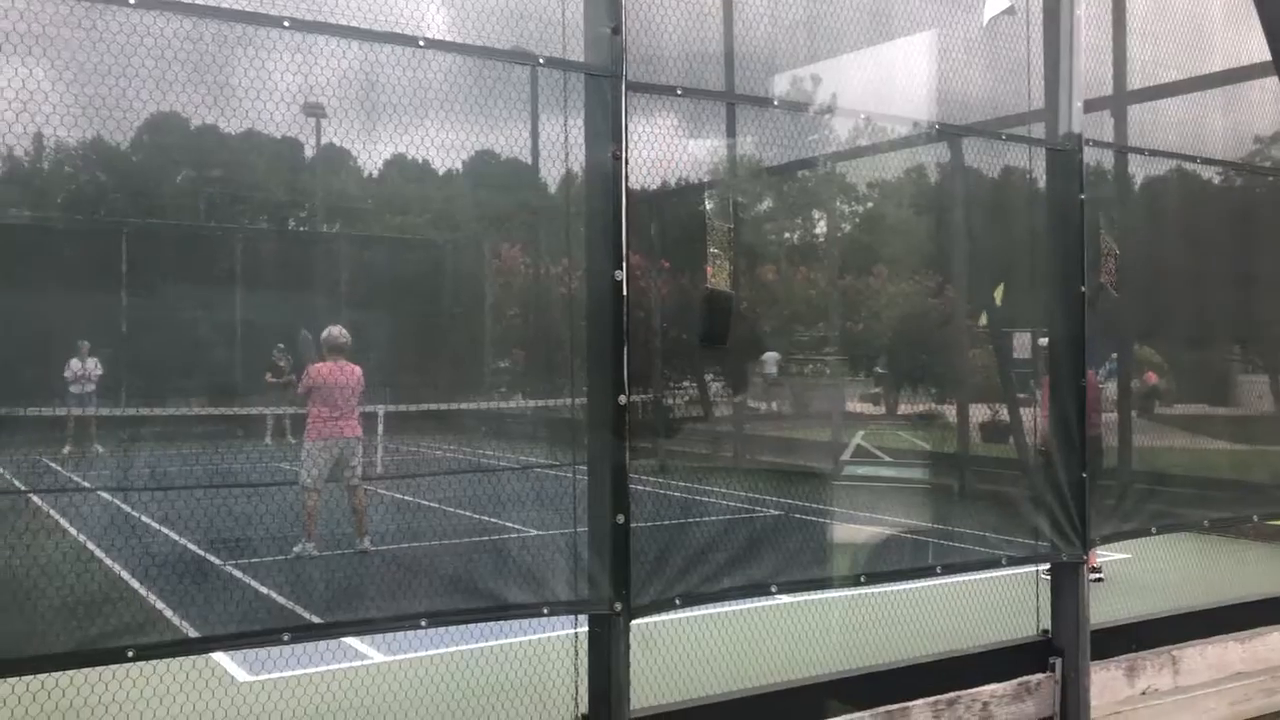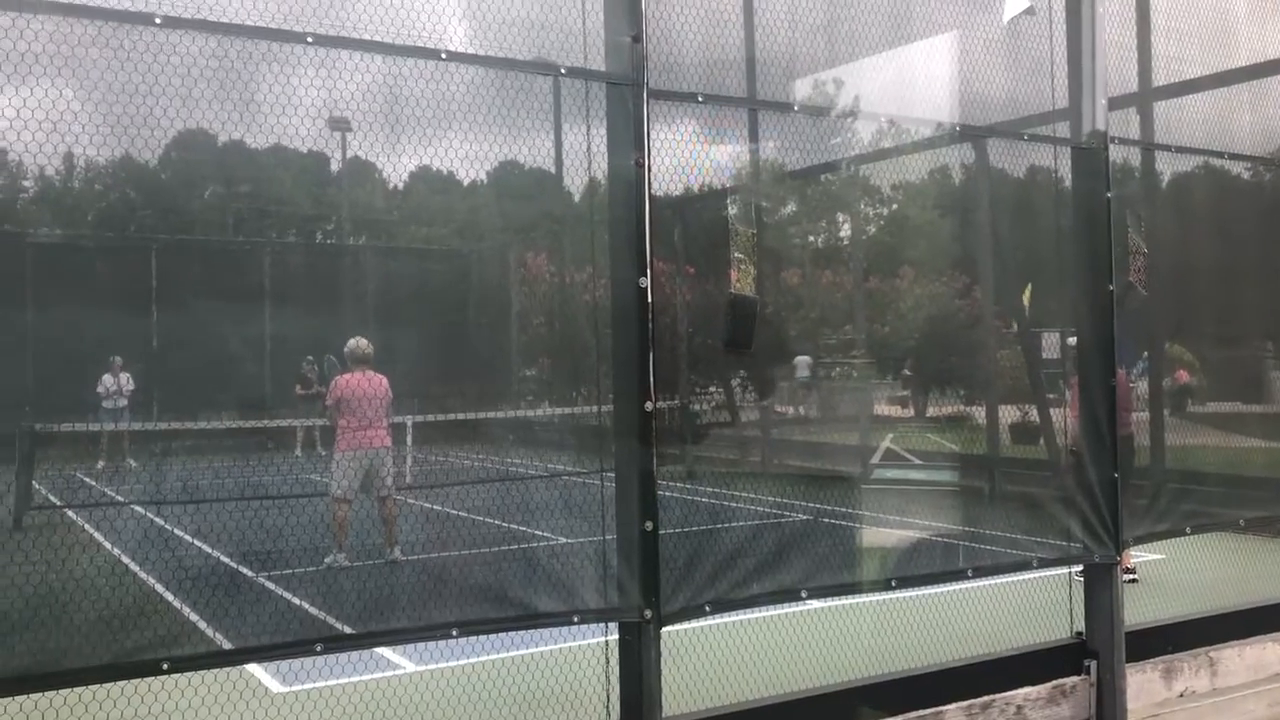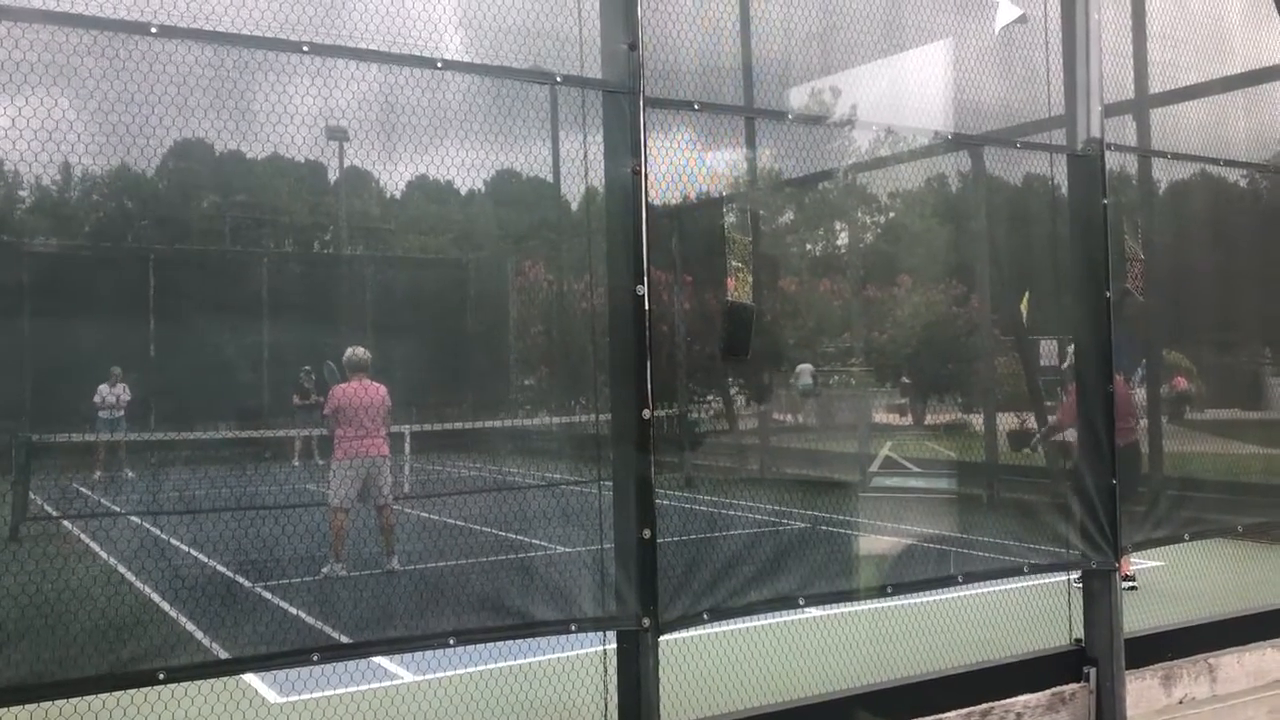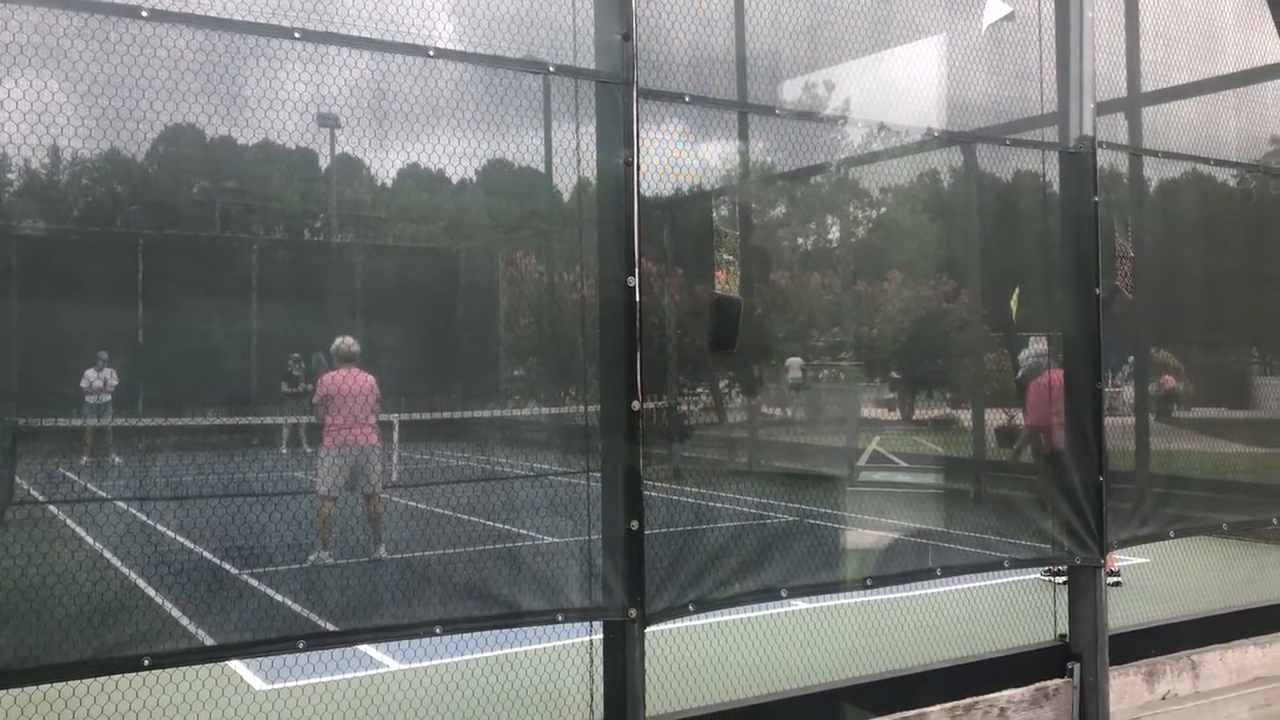
dt=0.7s
person 1, frame 1
right shoulder: (1090, 376)
left elbow: (1049, 420)
right elbow: (1096, 412)
left wrist: (1044, 446)
right hip: (1090, 444)
right ankle: (1092, 563)
person 1, frame 2
right shoulder: (1120, 375)
left elbow: (1080, 418)
right elbow: (1127, 410)
left wrist: (1074, 446)
right hip: (1122, 444)
right ankle: (1126, 564)
person 1, frame 3
right shoulder: (1119, 381)
left elbow: (1063, 422)
right elbow: (1133, 417)
left wrist: (1041, 437)
right hip: (1129, 450)
right knee: (1118, 510)
right ankle: (1126, 571)
person 1, frame 4
left shoulder: (1038, 384)
left elbow: (1034, 425)
left wrist: (1018, 448)
left hip: (1061, 450)
left ankle: (1062, 566)
right ankle: (1110, 566)
person 2, frame 1
left shoulder: (314, 371)
right shoulder: (357, 372)
left elbow: (301, 396)
left hip: (320, 437)
right hip: (351, 435)
left knee: (311, 488)
right knee: (356, 487)
left ankle: (309, 542)
right ankle: (363, 538)
person 2, frame 2
left shoulder: (339, 383)
right shoulder: (383, 382)
left elbow: (333, 419)
left hip: (350, 448)
right hip: (380, 445)
left knee: (341, 499)
right knee: (386, 497)
left ankle: (339, 553)
right ankle: (393, 549)
person 2, frame 3
left shoulder: (337, 392)
right shoulder: (382, 391)
left elbow: (332, 427)
right elbow: (386, 425)
left hip: (347, 456)
right hip: (378, 454)
left knee: (339, 509)
right knee: (384, 506)
left ankle: (337, 563)
right ankle: (391, 558)
person 2, frame 4
left shoulder: (326, 380)
right shoulder: (370, 380)
left elbow: (321, 416)
left hip: (337, 443)
right hip: (368, 441)
left knee: (326, 496)
right knee: (372, 495)
left ankle: (324, 551)
right ankle: (378, 547)
